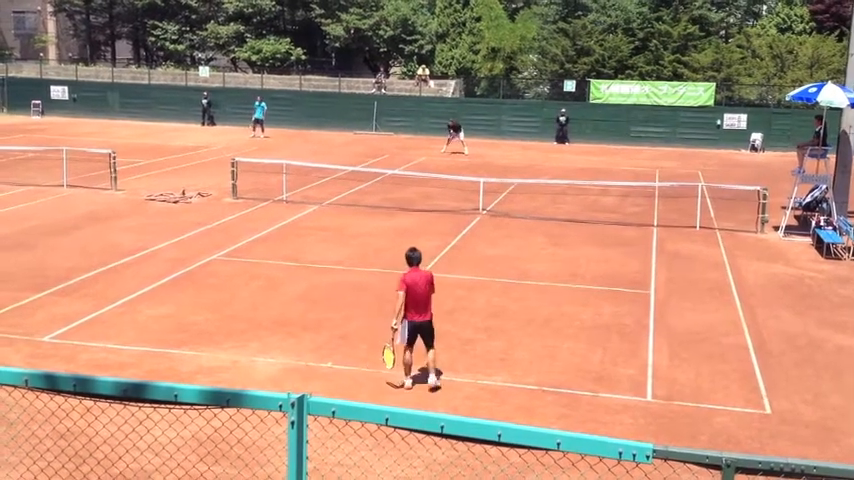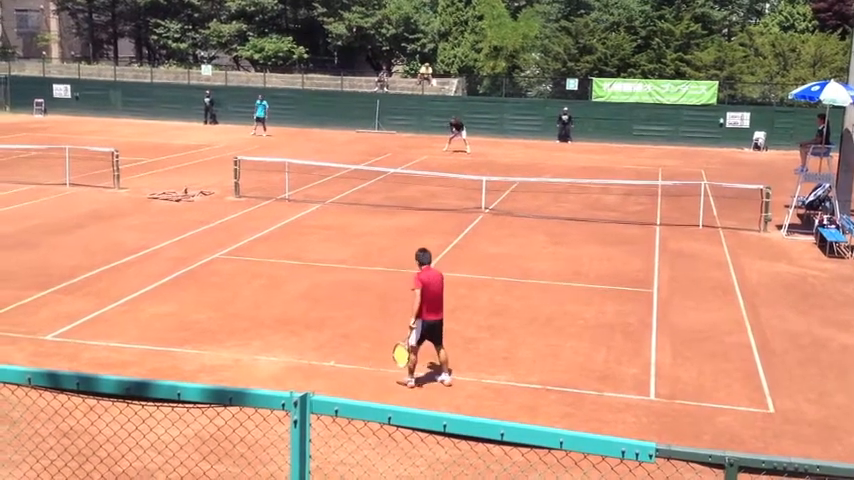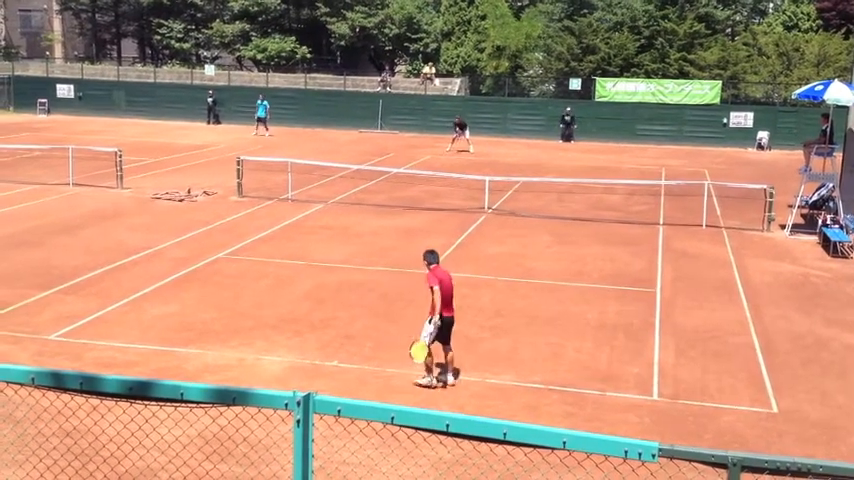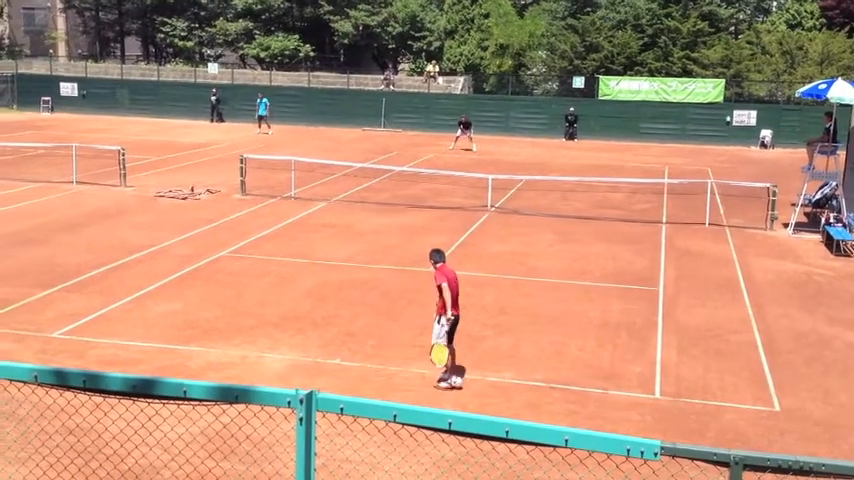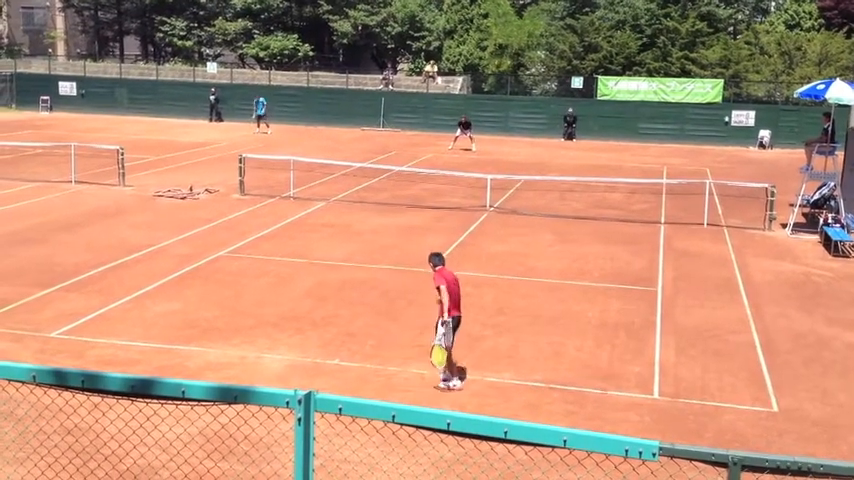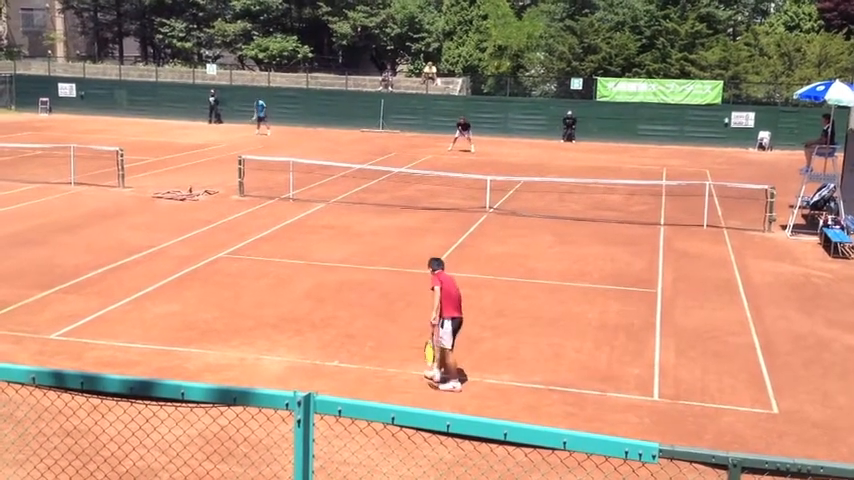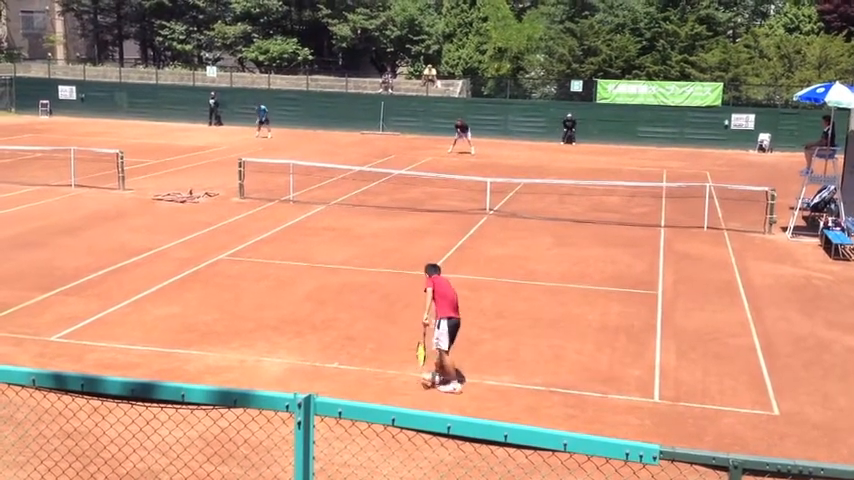
dt=0.2s
person 1, frame 1
left shoulder: (405, 278)
right shoulder: (428, 275)
left elbow: (400, 299)
left wrist: (395, 319)
left hip: (410, 320)
right hip: (426, 319)
left knee: (408, 349)
right knee: (430, 348)
left ankle: (408, 379)
right ankle: (432, 377)
person 1, frame 2
left shoulder: (419, 276)
right shoulder: (439, 274)
left elbow: (417, 298)
left wrist: (413, 318)
left hip: (423, 319)
right hip: (438, 318)
left knee: (413, 348)
right knee: (439, 347)
left ankle: (410, 379)
right ankle: (445, 376)
person 1, frame 3
left shoulder: (432, 274)
right shoulder: (446, 273)
left elbow: (437, 293)
left wrist: (436, 314)
left hip: (439, 316)
right hip: (450, 316)
right knee: (447, 346)
left ankle: (430, 377)
right ankle: (449, 376)
person 1, frame 4
left shoulder: (439, 272)
right shoulder: (452, 272)
left elbow: (446, 290)
left wrist: (448, 311)
left hip: (445, 315)
right hip: (455, 314)
right knee: (449, 345)
left ankle: (453, 379)
right ankle: (450, 374)
person 1, frame 5
left shoulder: (438, 275)
right shoulder: (451, 274)
left elbow: (444, 292)
left wrist: (445, 313)
left hip: (449, 316)
right hip: (456, 314)
left knee: (446, 348)
right knee: (446, 346)
left ankle: (455, 380)
right ankle: (449, 373)
person 1, frame 6
left shoulder: (436, 277)
right shoulder: (449, 278)
left elbow: (437, 293)
left wrist: (433, 314)
left hip: (448, 318)
right hip: (457, 317)
left knee: (447, 350)
right knee: (442, 346)
left ankle: (454, 382)
right ankle: (437, 372)
person 1, frame 7
left shoulder: (430, 280)
right shoulder: (446, 281)
left elbow: (429, 294)
left wrist: (426, 314)
left hip: (445, 318)
right hip: (456, 318)
left knee: (443, 352)
right knee: (443, 349)
left ankle: (454, 384)
right ankle: (437, 375)
